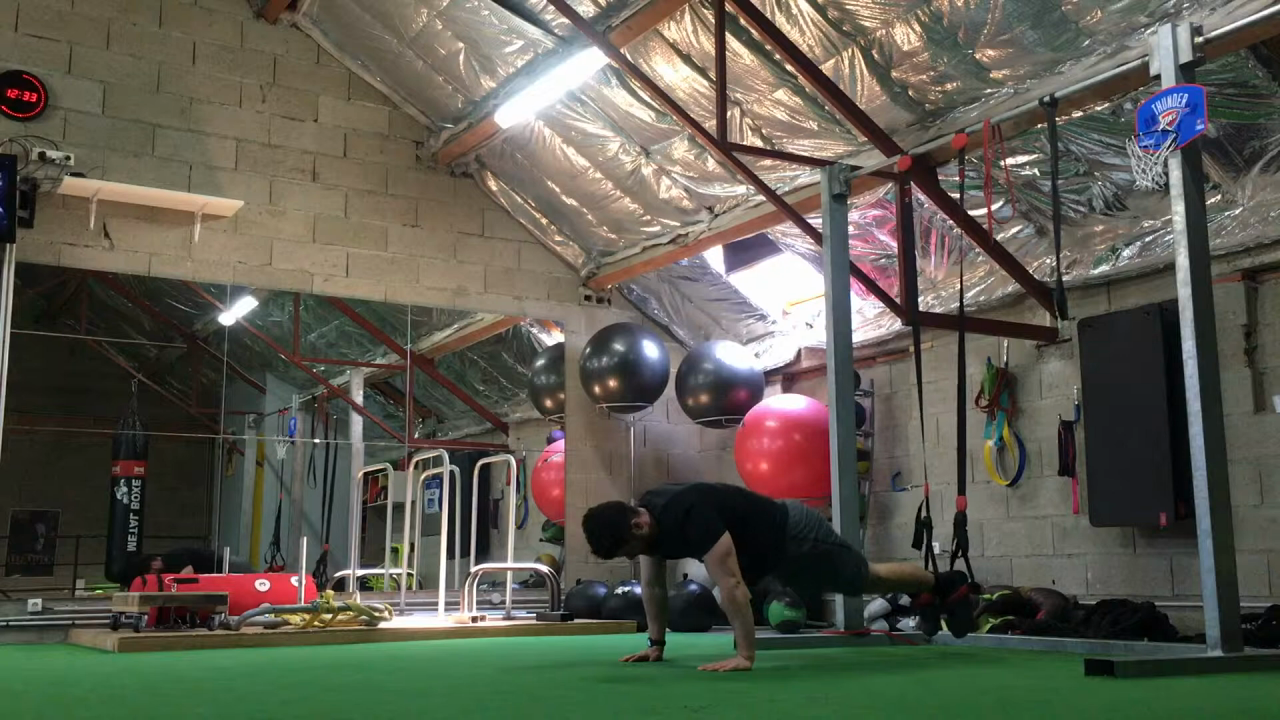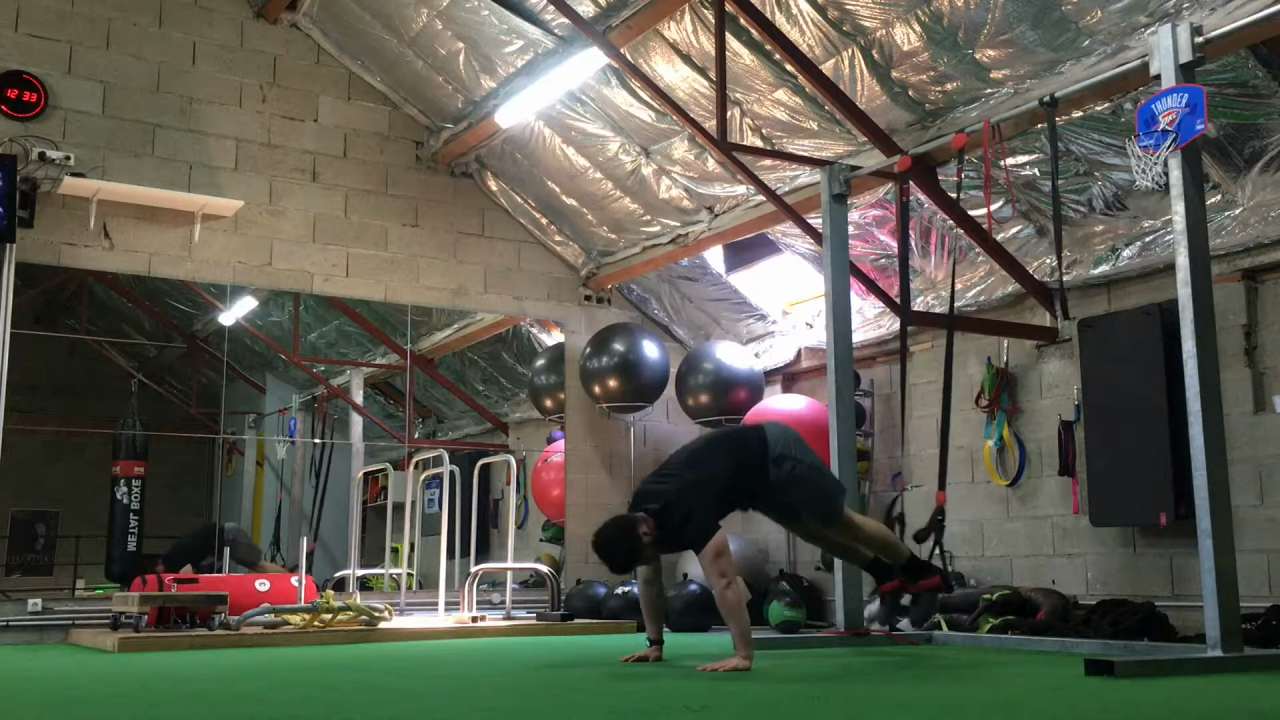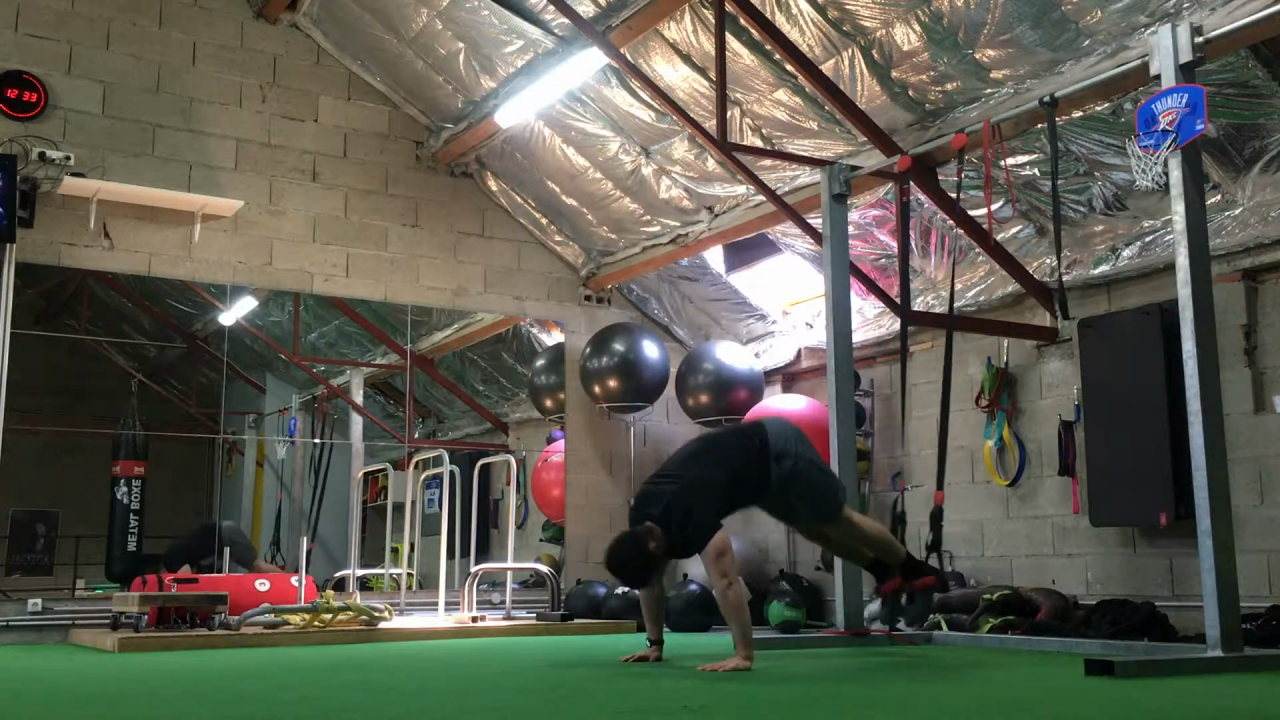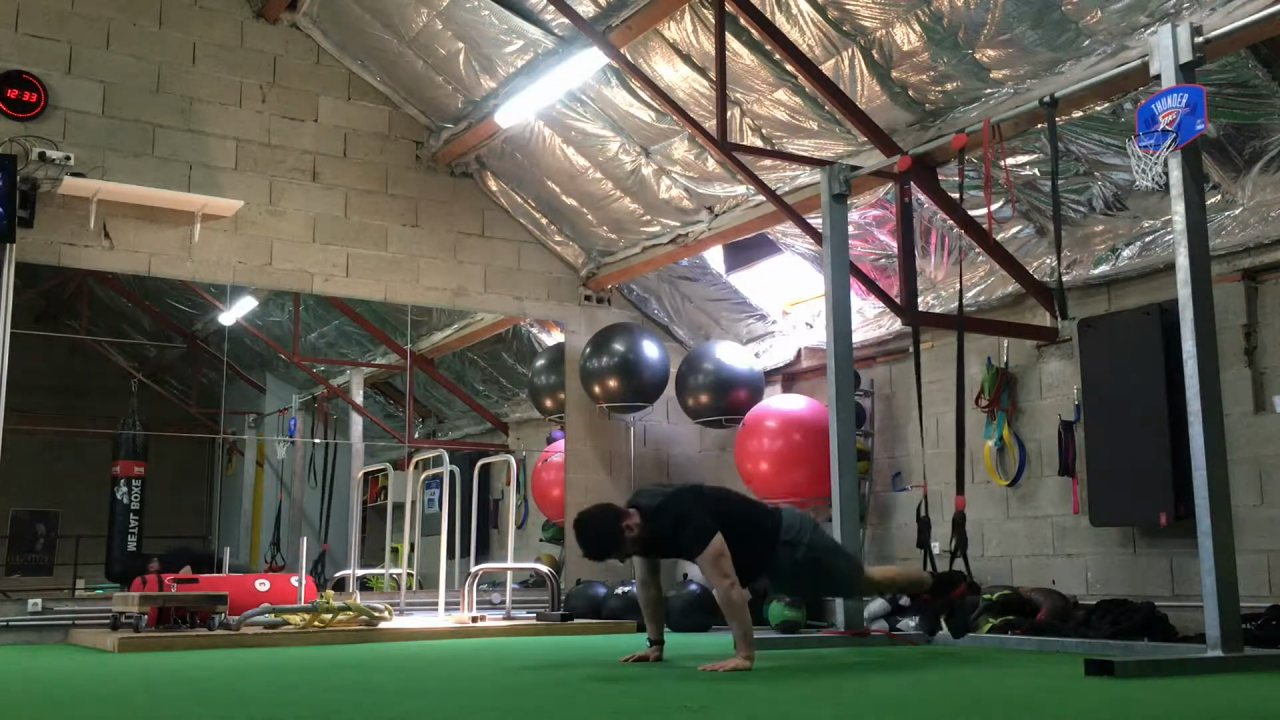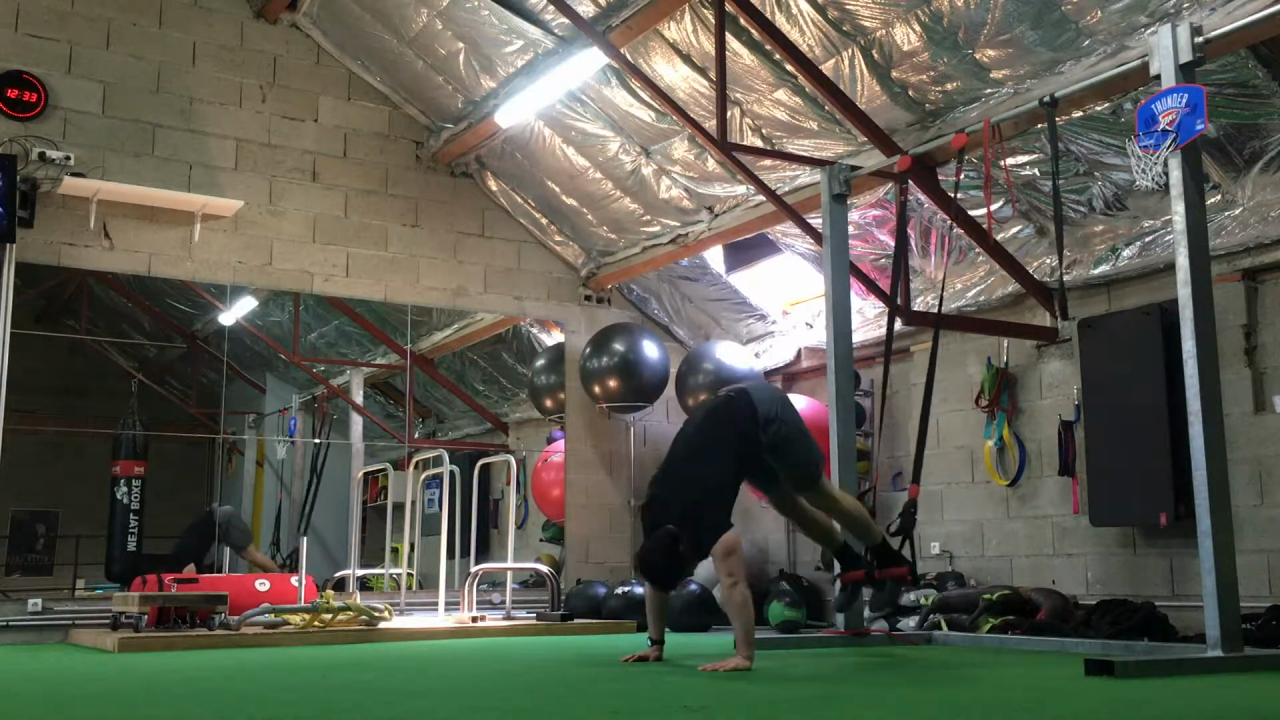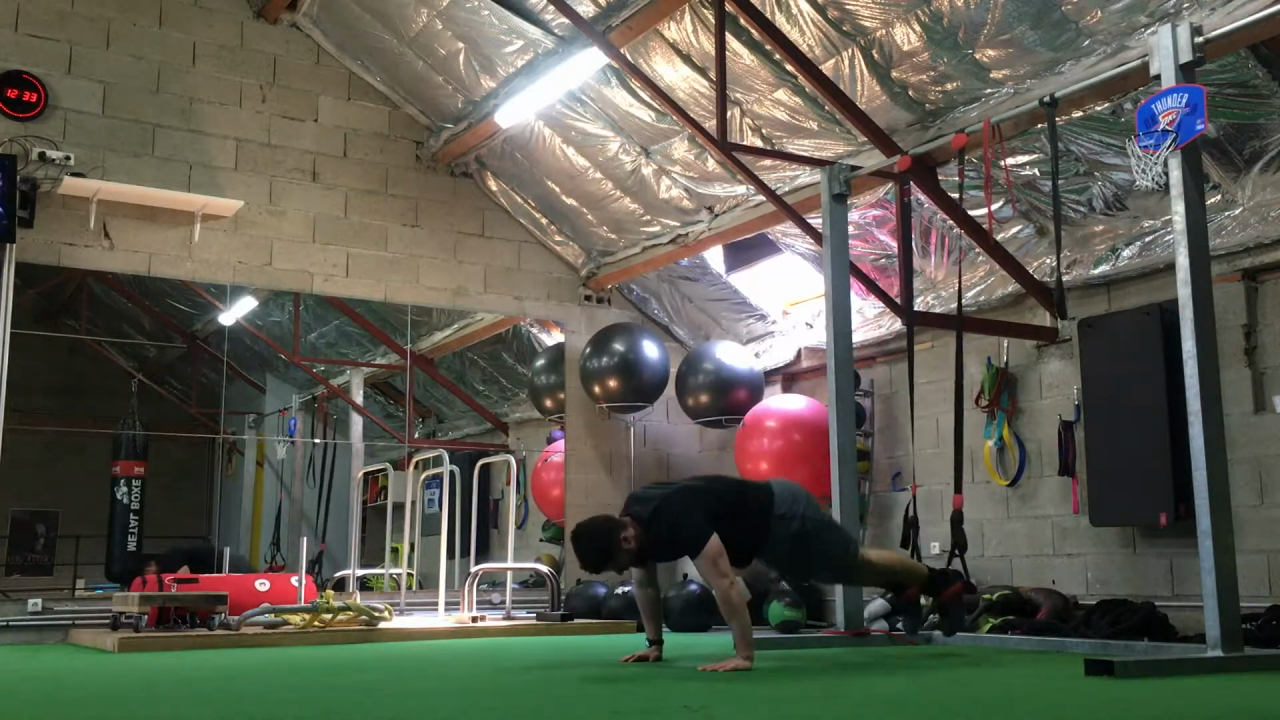
dt=0.7s
person 1, frame 1
left shoulder: (688, 513)
right shoulder: (647, 517)
left elbow: (731, 582)
right elbow: (653, 583)
left wrist: (745, 655)
right wrist: (656, 643)
left hip: (793, 536)
right hip: (773, 551)
left knee: (865, 579)
right knee: (857, 580)
left ankle: (948, 585)
right ankle: (921, 593)
person 1, frame 2
left shoulder: (684, 511)
right shoulder: (640, 514)
left elbow: (723, 582)
right elbow: (649, 581)
left wrist: (743, 655)
right wrist: (655, 643)
left hip: (776, 452)
right hip: (757, 467)
left knee: (837, 522)
right knee: (807, 529)
left ankle: (918, 571)
right ankle: (886, 573)
person 1, frame 3
left shoulder: (689, 513)
right shoulder: (644, 517)
left elbow: (725, 582)
right elbow: (651, 583)
left wrist: (743, 656)
right wrist: (654, 645)
left hip: (778, 447)
right hip: (759, 463)
left knee: (836, 521)
right knee: (810, 526)
left ankle: (913, 570)
right ankle: (886, 574)
person 1, frame 4
left shoulder: (680, 513)
right shoulder: (640, 514)
left elbow: (726, 583)
right elbow: (647, 581)
left wrist: (744, 654)
right wrist: (655, 644)
left hip: (786, 539)
right hip: (773, 552)
left knee: (858, 582)
right knee: (852, 583)
left ankle: (945, 584)
right ankle: (921, 591)
person 1, frame 5
left shoulder: (701, 514)
right shoulder: (656, 514)
left elbow: (733, 582)
right elbow: (657, 580)
left wrist: (744, 655)
right wrist: (656, 643)
left hip: (762, 412)
left knee: (819, 494)
right knee: (784, 501)
left ankle: (888, 558)
right ankle: (852, 564)
person 1, frame 6
left shoulder: (676, 515)
right shoulder: (634, 520)
left elbow: (724, 582)
right elbow: (645, 583)
left wrist: (744, 655)
right wrist: (655, 644)
left hip: (782, 513)
right hip: (761, 531)
left knee: (855, 562)
right knee: (839, 571)
left ankle: (941, 581)
right ankle: (902, 587)
